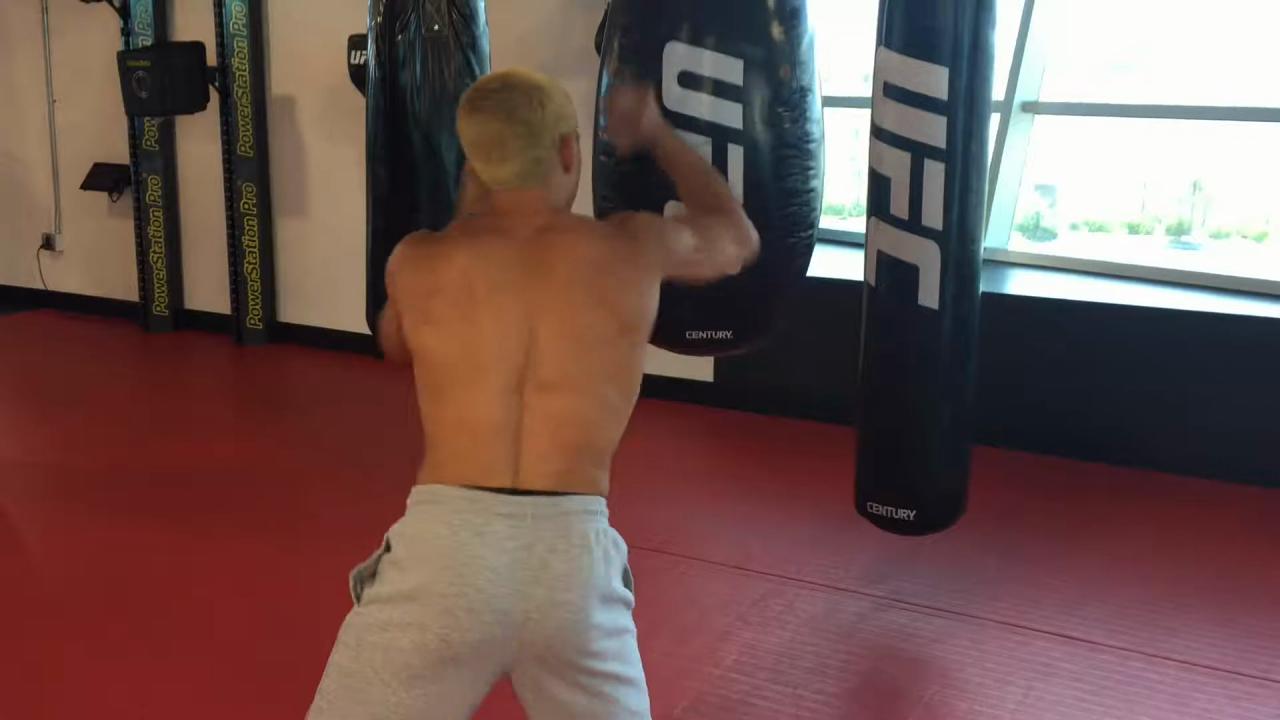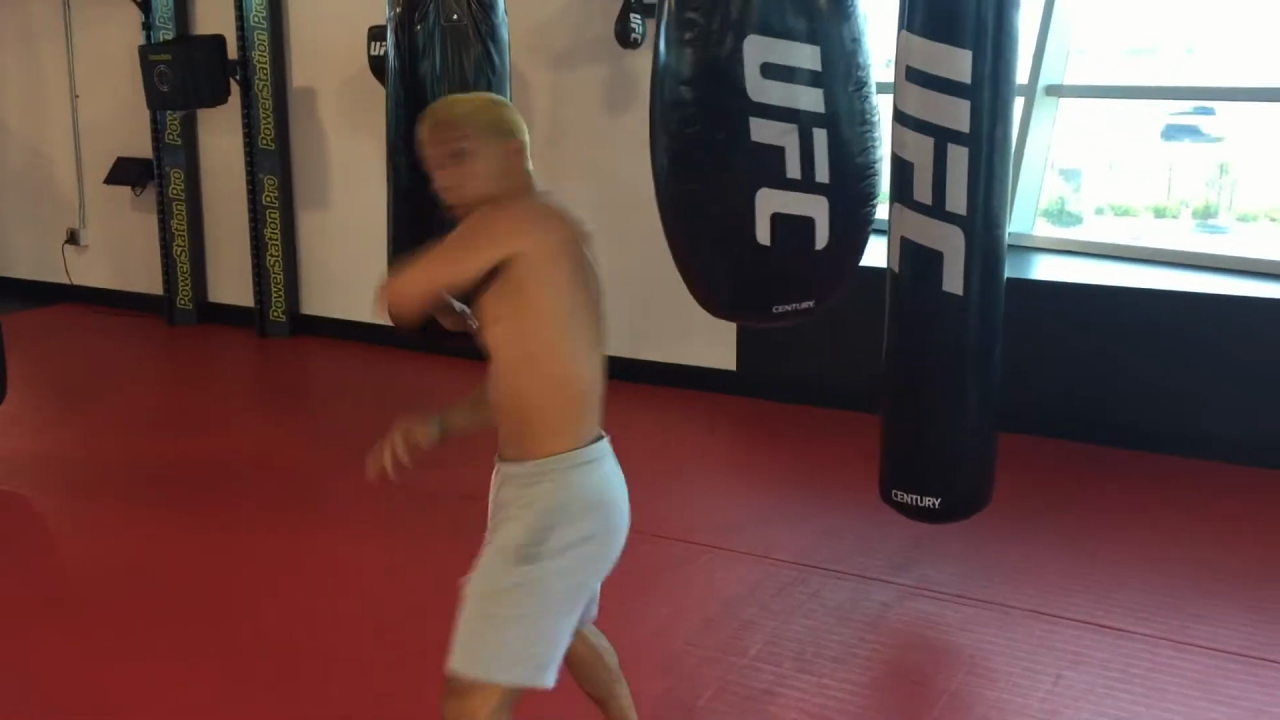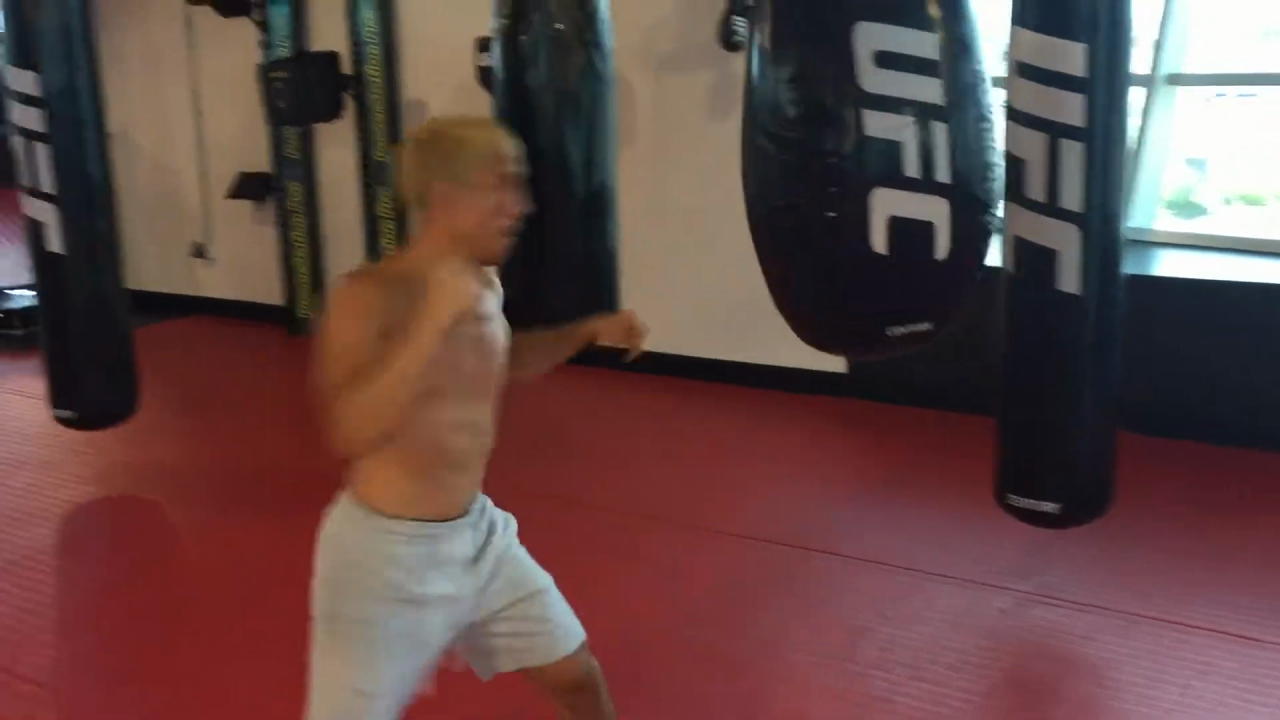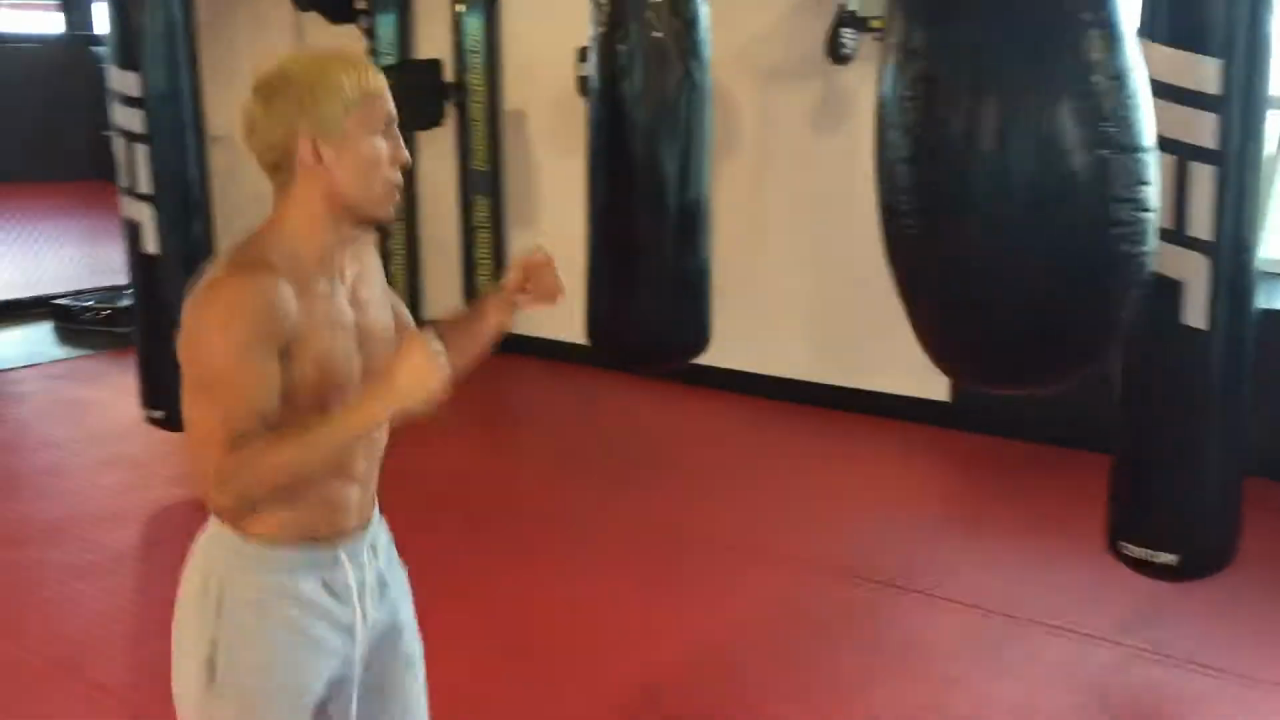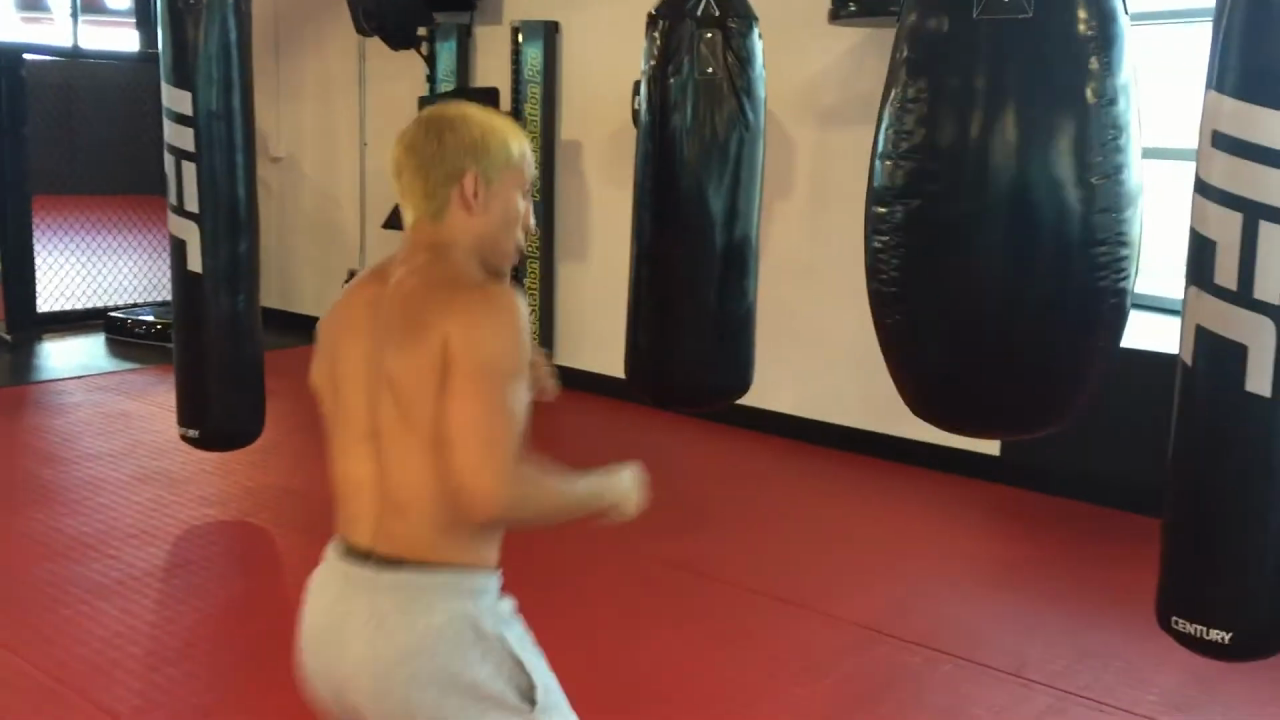
dt=1s
person 1, frame 1
left shoulder: (416, 261)
right shoulder: (637, 248)
right elbow: (738, 237)
right wrist: (657, 134)
left hip: (443, 550)
right hip: (575, 557)
person 1, frame 2
left shoulder: (522, 220)
right shoulder: (541, 238)
left elbow: (401, 297)
left wrist: (450, 308)
right wrist: (438, 423)
left hip: (554, 496)
right hip: (586, 483)
right knee: (561, 627)
person 1, frame 3
left shoulder: (482, 286)
right shoulder: (372, 295)
right elbow: (353, 432)
left wrist: (591, 329)
right wrist: (433, 323)
left hip: (474, 536)
right hip: (378, 554)
person 1, frame 4
left shoulder: (358, 256)
right shoulder: (240, 298)
left elbow: (423, 367)
right elbow: (230, 486)
left wrist: (501, 304)
right wrist: (381, 403)
left hip: (364, 561)
right hip: (264, 585)
person 1, frame 5
left shoulder: (349, 310)
right shoulder: (483, 307)
right elbow: (494, 493)
right wrist: (610, 490)
left hip: (335, 609)
right hip: (429, 625)
